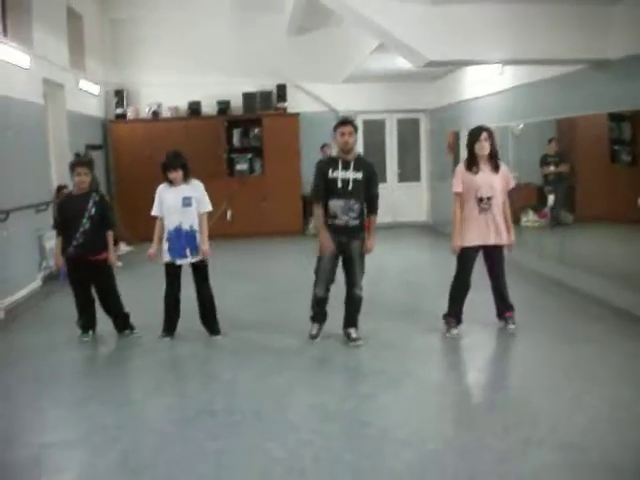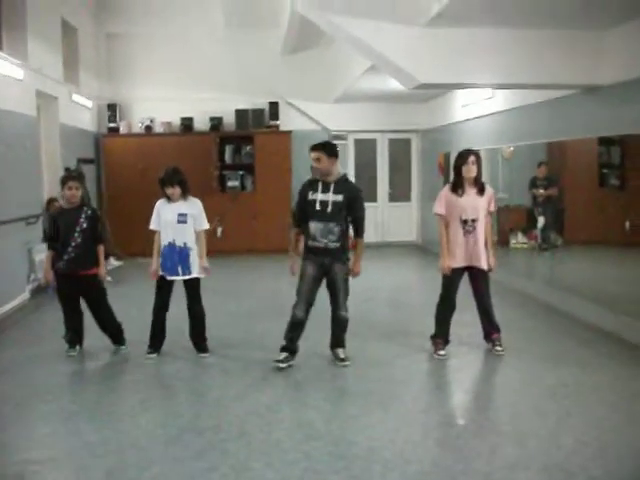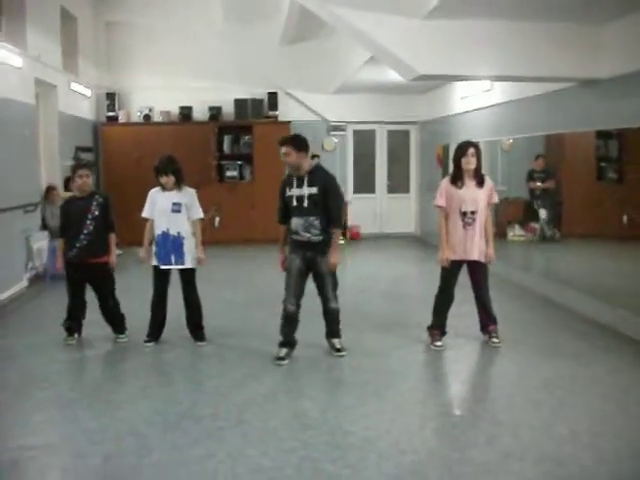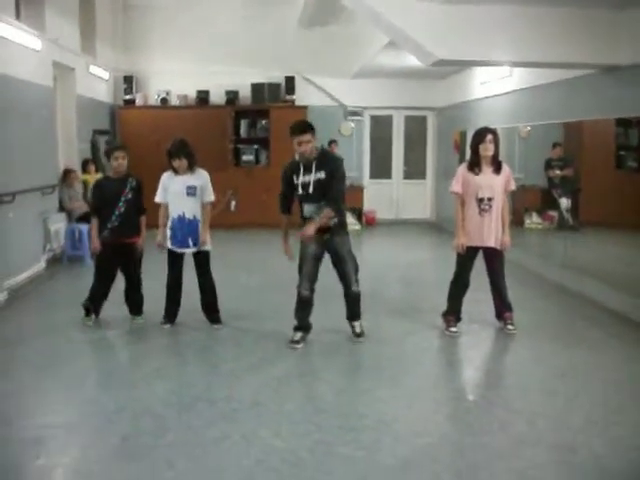
dt=0.3s
person 1, frame 1
left shoulder: (366, 168)
right shoulder: (324, 166)
left elbow: (372, 205)
right elbow: (317, 200)
left wrist: (370, 236)
right wrist: (322, 231)
left hip: (355, 236)
right hip: (331, 234)
left knee: (355, 285)
right knee: (322, 282)
left ankle: (351, 326)
right ankle: (318, 320)
person 1, frame 2
left shoulder: (350, 190)
right shoulder: (308, 187)
left elbow: (358, 228)
right elbow: (297, 223)
left wrist: (357, 259)
right wrist: (293, 254)
left hip: (338, 258)
right hip: (311, 257)
left knee: (340, 306)
right knee: (301, 305)
left ankle: (338, 346)
right ankle: (289, 350)
person 1, frame 3
left shoulder: (325, 179)
right shoulder: (287, 182)
left elbow: (336, 218)
left wrist: (334, 251)
right wrist: (282, 249)
left hip: (322, 249)
right hip: (297, 250)
left knee: (329, 297)
right knee: (291, 300)
left ankle: (334, 337)
right ankle: (287, 343)
person 1, frame 4
left shoulder: (332, 162)
right shoulder: (290, 170)
left elbow: (336, 200)
right elbow: (286, 207)
left wrist: (315, 225)
right wrist: (285, 239)
left hip: (336, 231)
right hip: (308, 234)
left knee: (350, 279)
right knee: (305, 285)
left ankle: (355, 320)
right ankle: (302, 327)
person 2, frame 1
left shoulder: (501, 169)
right shoulder: (463, 170)
left elbow: (504, 202)
right elbow: (458, 204)
left wrist: (510, 230)
right wrist: (456, 235)
left hip: (495, 234)
right hip: (469, 235)
left knee: (498, 275)
right knee: (462, 277)
left ankle: (506, 313)
right ankle: (452, 318)
person 2, frame 2
left shoulder: (486, 192)
right shoulder: (448, 192)
left elbow: (487, 224)
right elbow: (443, 226)
left wrist: (490, 253)
right wrist: (444, 256)
left hip: (478, 256)
right hip: (455, 256)
left knee: (483, 297)
right knee: (447, 298)
left ankle: (493, 335)
right ankle: (440, 339)
person 2, frame 3
left shoulder: (486, 184)
right shoulder: (448, 184)
left elbow: (488, 216)
right elbow: (443, 218)
left wrist: (490, 245)
right wrist: (443, 248)
left hip: (478, 248)
right hip: (454, 249)
left knee: (482, 290)
right knee: (446, 290)
left ankle: (490, 327)
right ankle: (436, 330)
person 2, frame 4
left shoulder: (503, 171)
right shoulder: (465, 170)
left elbow: (504, 203)
right elbow: (459, 204)
left wrist: (506, 233)
right wrist: (459, 234)
left hip: (494, 235)
right hip: (470, 235)
left knee: (497, 277)
right knee: (461, 277)
left ankle: (505, 314)
right ankle: (451, 316)
person 3, frame 1
left shoulder: (196, 187)
right shoulder: (162, 190)
left elbow: (203, 216)
right elbow: (160, 220)
left wrist: (204, 242)
right wrist: (155, 245)
left hip: (195, 246)
right hip: (172, 248)
left knee: (203, 286)
right knee: (171, 289)
left ankle: (212, 325)
right ankle: (169, 327)
person 3, frame 2
left shoulder: (194, 204)
right shoulder: (160, 205)
left elbow: (200, 234)
right elbow: (157, 235)
left wrist: (203, 259)
right wrist: (155, 261)
left hip: (190, 263)
right hip: (166, 263)
left knee: (194, 304)
right knee: (160, 304)
left ankle: (200, 342)
right ankle: (155, 344)
person 3, frame 3
left shoulder: (189, 194)
right shoulder: (154, 194)
left elbow: (196, 223)
right elbow: (150, 222)
left wrist: (199, 248)
right wrist: (145, 248)
left hip: (185, 251)
right hip: (161, 253)
left knee: (190, 292)
right knee: (159, 293)
left ankle: (197, 331)
right ankle: (154, 332)
person 3, frame 4
left shoulder: (202, 176)
right shoulder: (166, 178)
left elbow: (207, 206)
right elbow: (164, 207)
left wrist: (205, 232)
right wrist: (161, 232)
left hip: (197, 234)
right hip: (175, 235)
left knee: (204, 274)
right knee: (174, 276)
left ankle: (213, 314)
right ankle: (170, 314)
person 4, frame 1
left shoulder: (98, 198)
right shoulder: (64, 202)
left elbow: (108, 227)
right elbow: (60, 231)
left wrist: (111, 251)
right wrist: (58, 255)
left hip: (98, 255)
right hip: (75, 257)
left knee: (108, 293)
right knee: (82, 295)
left ankle: (124, 325)
right ankle: (87, 327)
person 4, frame 2
left shoulder: (90, 213)
right shoulder: (56, 216)
left elbow: (99, 241)
right elbow: (51, 245)
left wrist: (102, 265)
right wrist: (48, 269)
left hip: (89, 270)
right hip: (65, 272)
left knee: (101, 307)
right knee: (70, 309)
left ankle: (118, 339)
right ankle: (74, 342)
person 4, frame 3
left shoulder: (101, 200)
right shoulder: (67, 204)
left elbow: (110, 229)
right elbow: (62, 234)
left wrist: (113, 254)
right wrist: (60, 257)
left hip: (100, 258)
right hip: (75, 260)
left knee: (107, 296)
right knee: (75, 297)
left ankle: (119, 329)
right ankle: (73, 330)
person 4, frame 4
left shoulder: (134, 183)
right shoulder: (101, 184)
left elbow: (141, 212)
right elbow: (95, 214)
left wrist: (142, 236)
right wrist: (95, 237)
left hip: (131, 239)
right hip: (107, 240)
left knee: (133, 277)
right knee: (103, 276)
left ankle: (136, 311)
right ankle: (91, 310)
